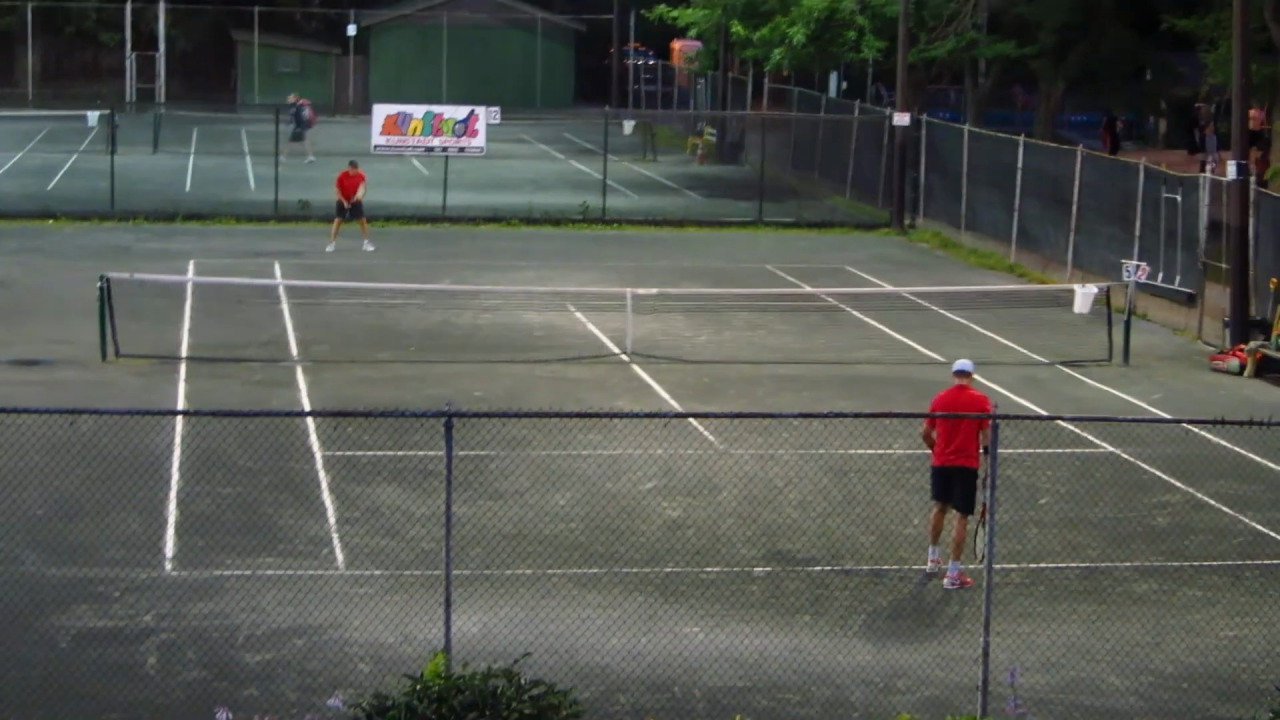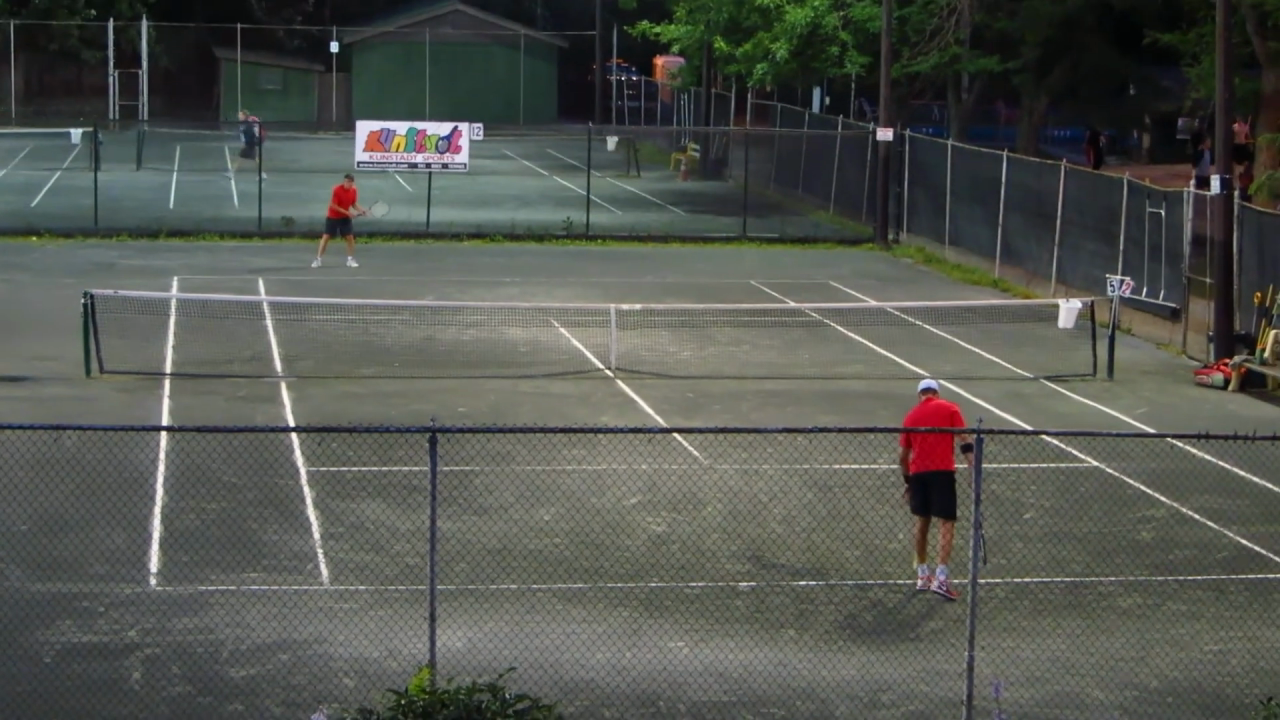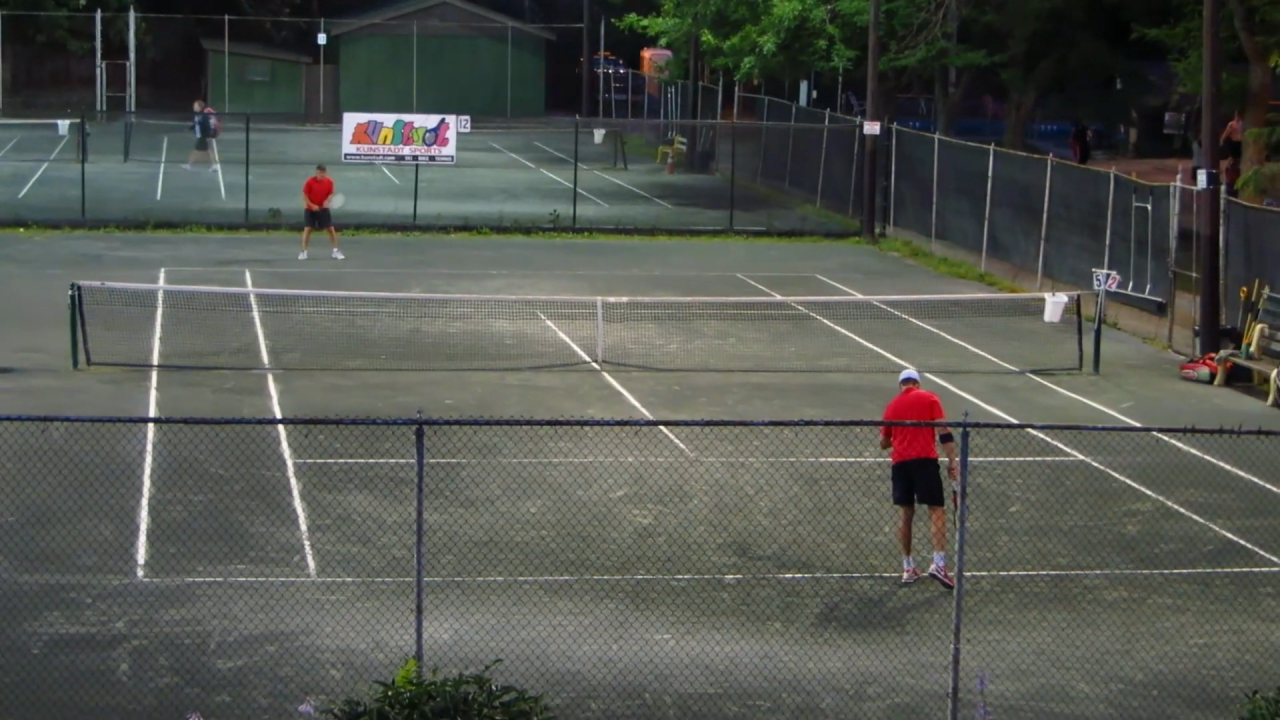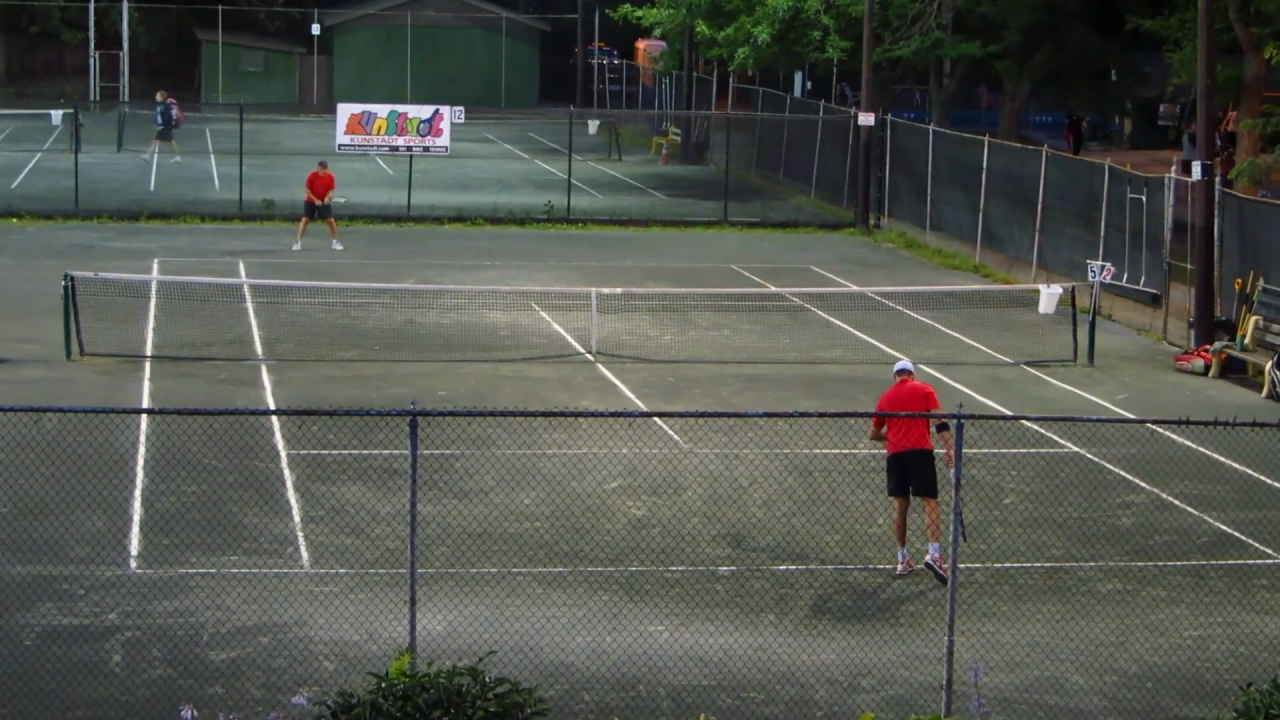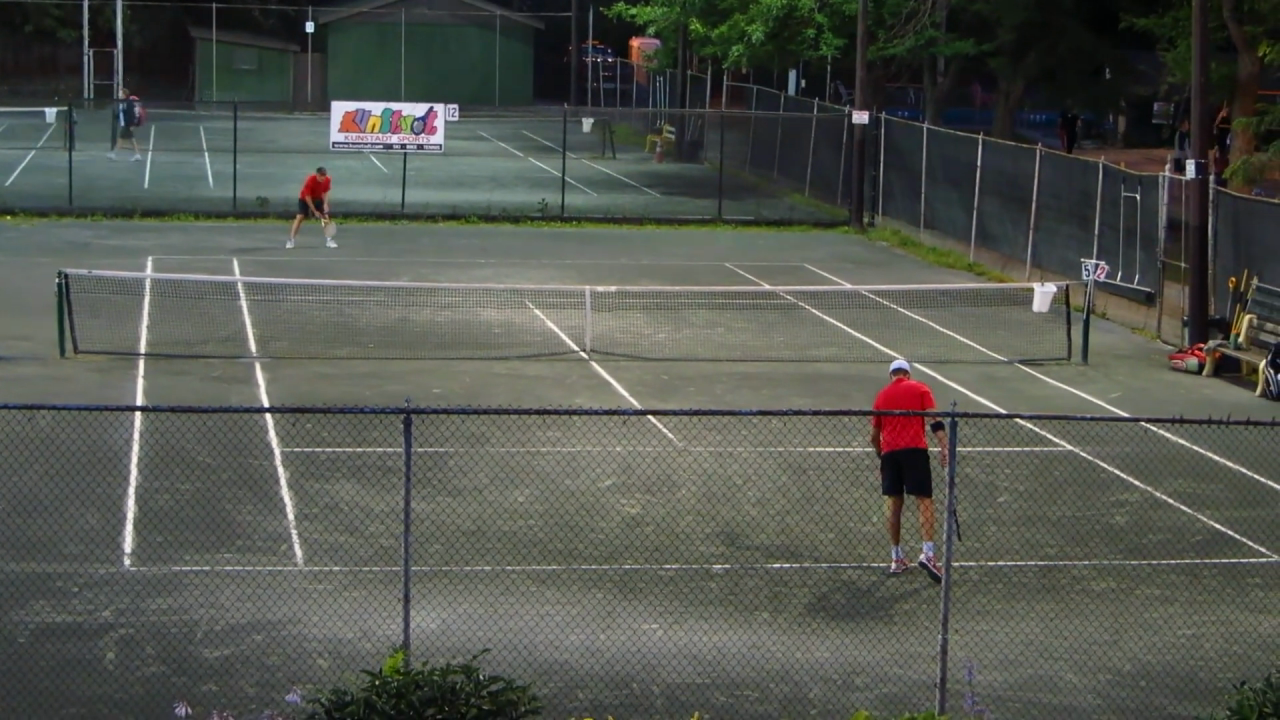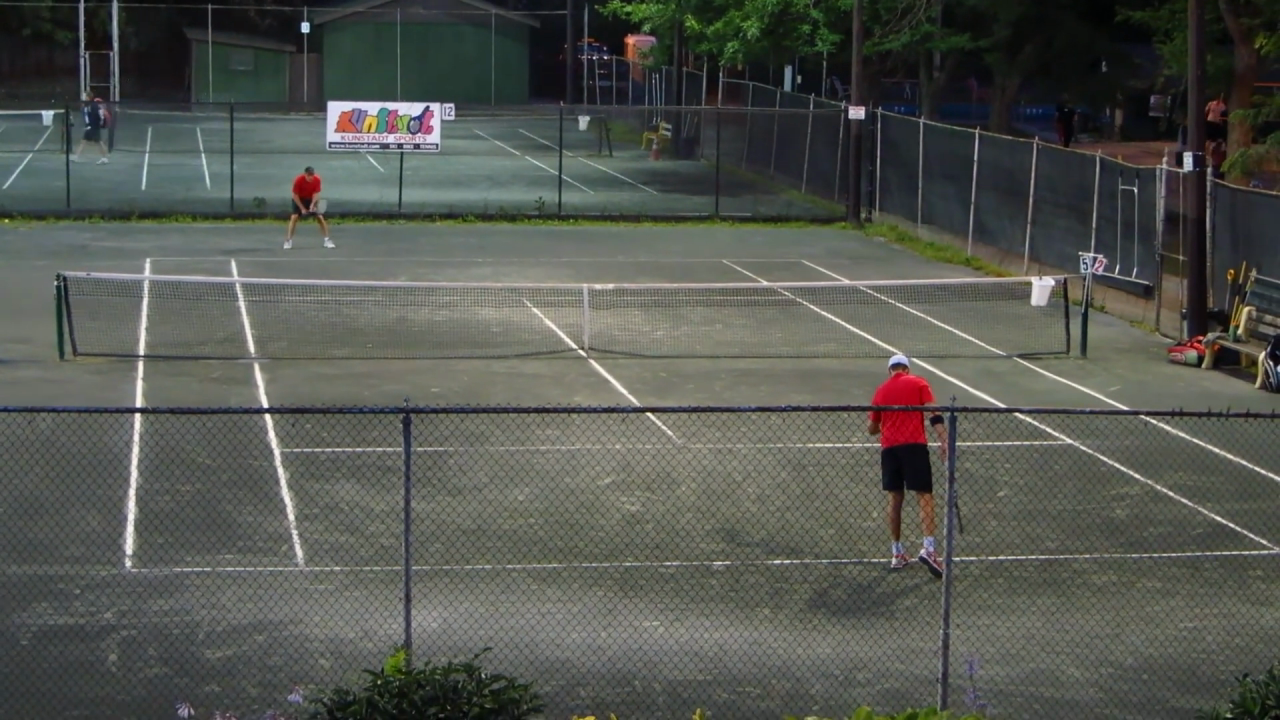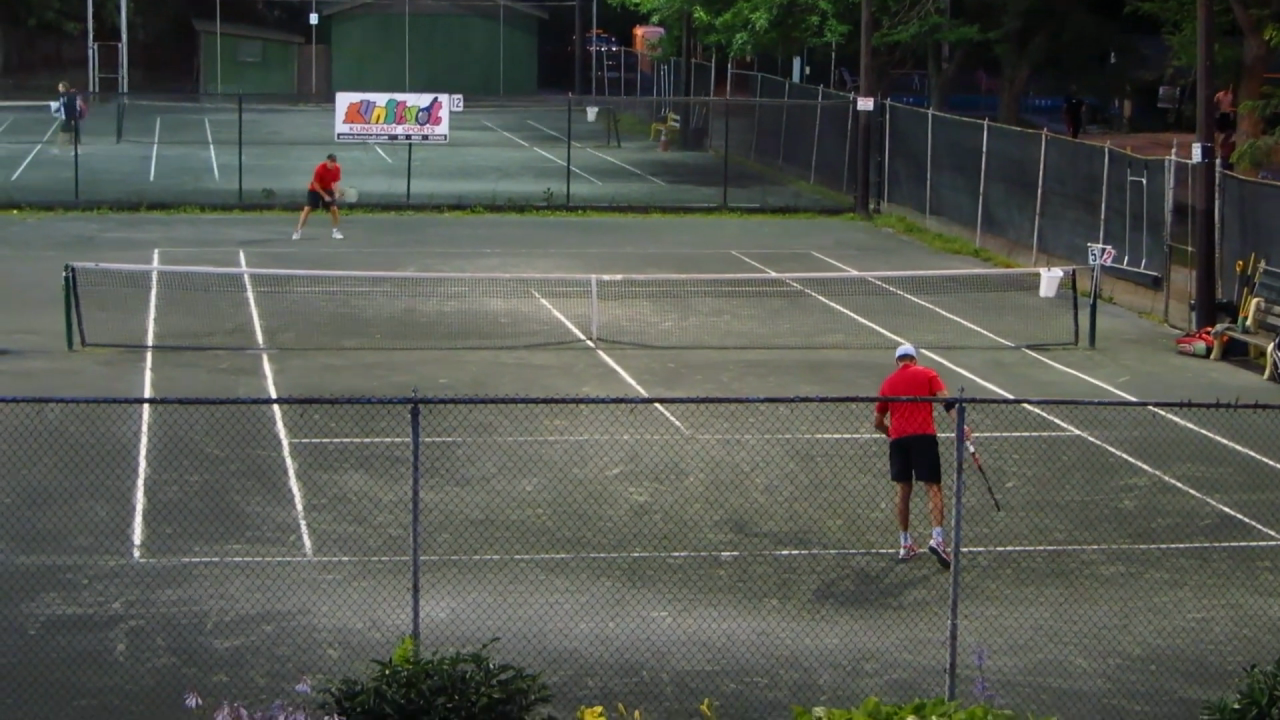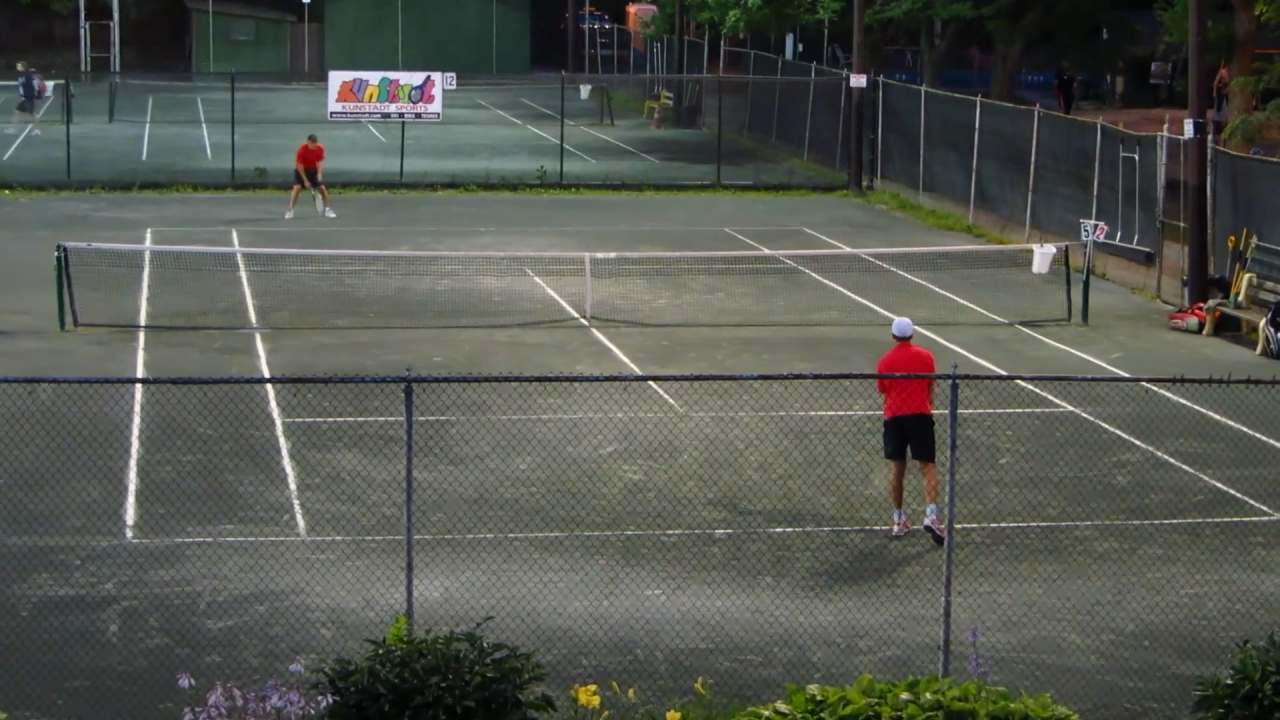
dt=0.5s
person 1, frame 1
left shoulder: (939, 399)
right shoulder: (980, 401)
left elbow: (925, 434)
right elbow: (986, 439)
left hip: (940, 464)
right hip: (966, 466)
left knee: (939, 508)
right knee: (961, 518)
left ankle: (933, 557)
right ankle: (953, 574)
person 1, frame 2
left shoulder: (911, 416)
right shoulder: (949, 408)
left elbow: (903, 456)
right elbow: (964, 441)
left wrist: (907, 482)
right wrist: (974, 469)
left hip: (917, 473)
right hip: (942, 471)
left knee: (922, 523)
right knee: (946, 524)
left ankle: (923, 575)
right ankle: (940, 578)
person 1, frame 3
left shoulder: (892, 405)
right shoulder: (929, 398)
left elbow: (884, 443)
right elbow: (943, 431)
right wrist: (952, 460)
left hip: (899, 463)
right hip: (924, 459)
left knee: (906, 514)
right knee: (937, 510)
left ankle: (908, 568)
right ankle: (938, 563)
person 1, frame 4
left shoulder: (886, 397)
right shoulder: (924, 389)
left elbow: (874, 434)
right elbow: (939, 421)
right wrist: (949, 448)
left hip: (895, 454)
right hip: (920, 451)
left knee: (900, 506)
right knee: (930, 503)
left ankle: (902, 559)
right ankle: (933, 554)
person 1, frame 5
left shoulder: (881, 396)
right shoulder: (920, 388)
left elbow: (875, 436)
right elbow: (934, 420)
left wrist: (880, 456)
right wrist: (944, 448)
left hip: (889, 453)
right hip: (914, 450)
left knee: (894, 504)
right knee: (924, 502)
left ankle: (896, 558)
right ankle: (927, 553)
person 1, frame 6
left shoulder: (881, 391)
right shoulder: (918, 383)
left elbow: (872, 429)
right elbow: (933, 414)
right wrist: (943, 441)
left hip: (889, 448)
right hip: (914, 445)
left knee: (895, 500)
right knee: (924, 497)
left ankle: (897, 553)
right ankle: (928, 548)
person 1, frame 7
left shoulder: (888, 383)
right shoulder: (927, 374)
left elbow: (877, 422)
right elbow: (945, 400)
left hip: (898, 439)
right hip: (923, 436)
left knee: (903, 491)
right knee: (933, 488)
left ankle: (905, 544)
right ankle: (937, 538)
person 1, frame 8
left shoulder: (884, 361)
right shoulder: (925, 356)
right elbow: (929, 392)
left hip: (893, 417)
right hip: (919, 415)
left knee: (897, 469)
right knee: (927, 466)
left ankle: (899, 521)
right ankle: (931, 515)
